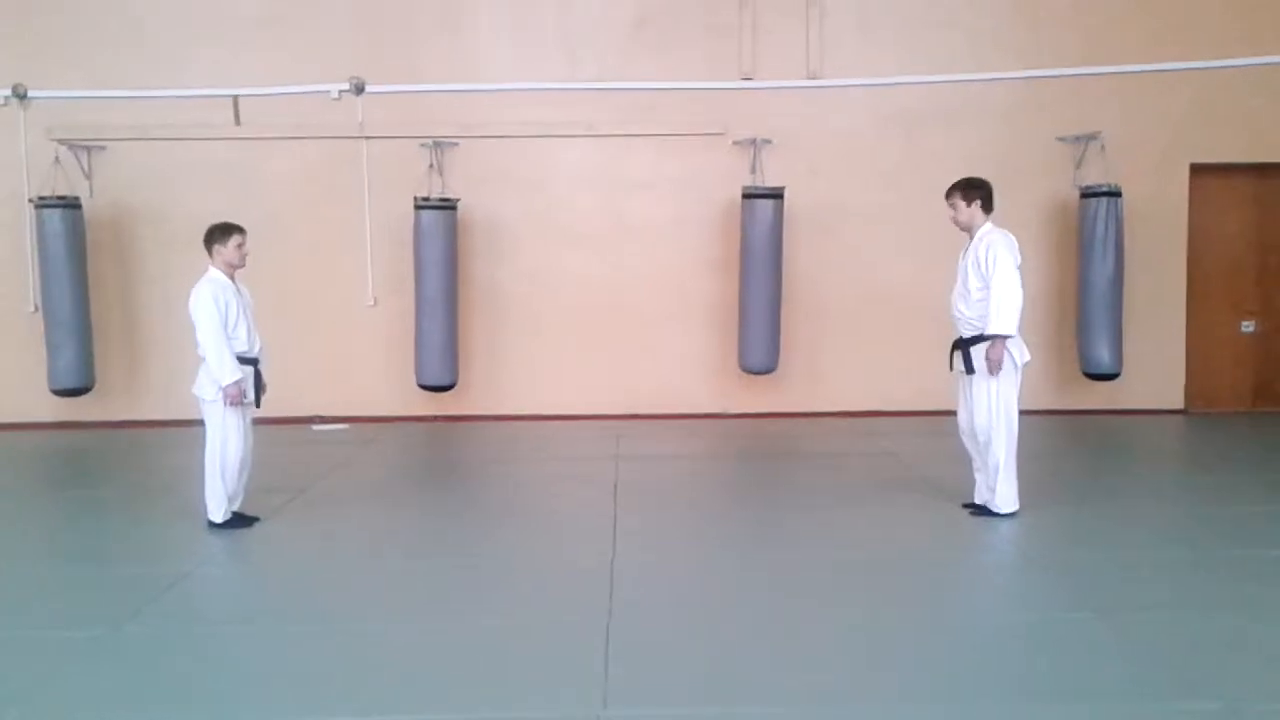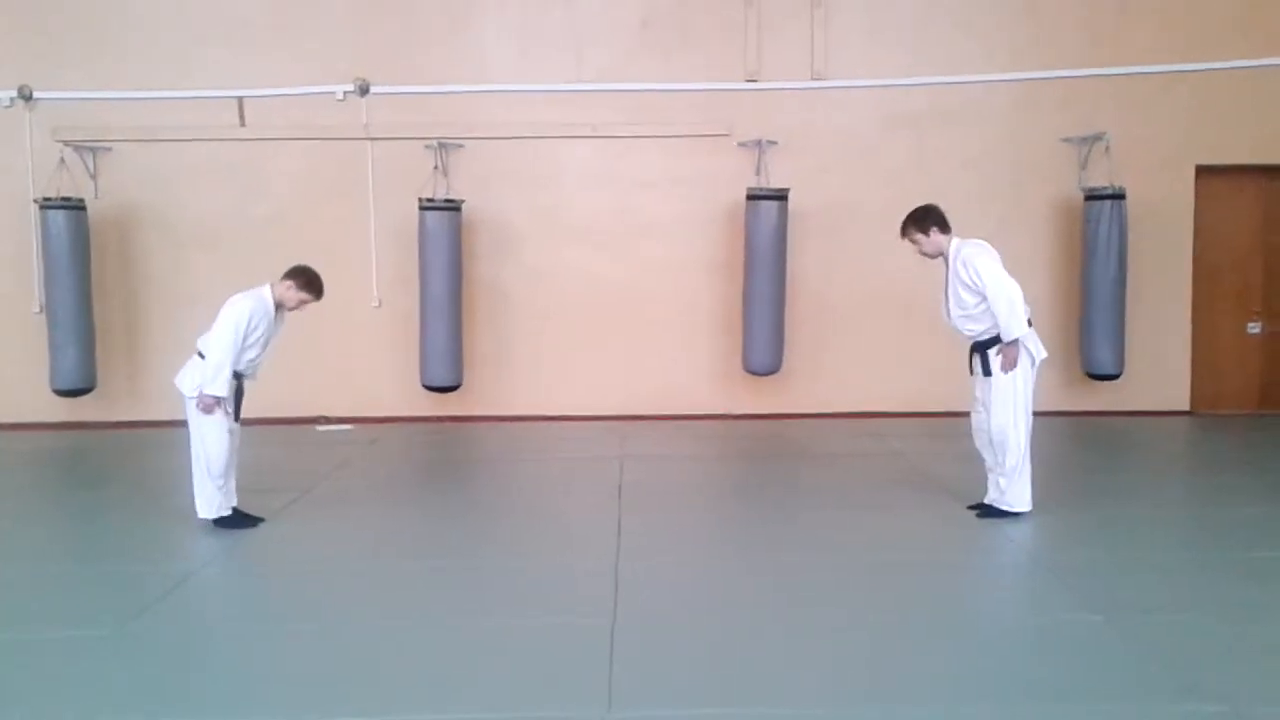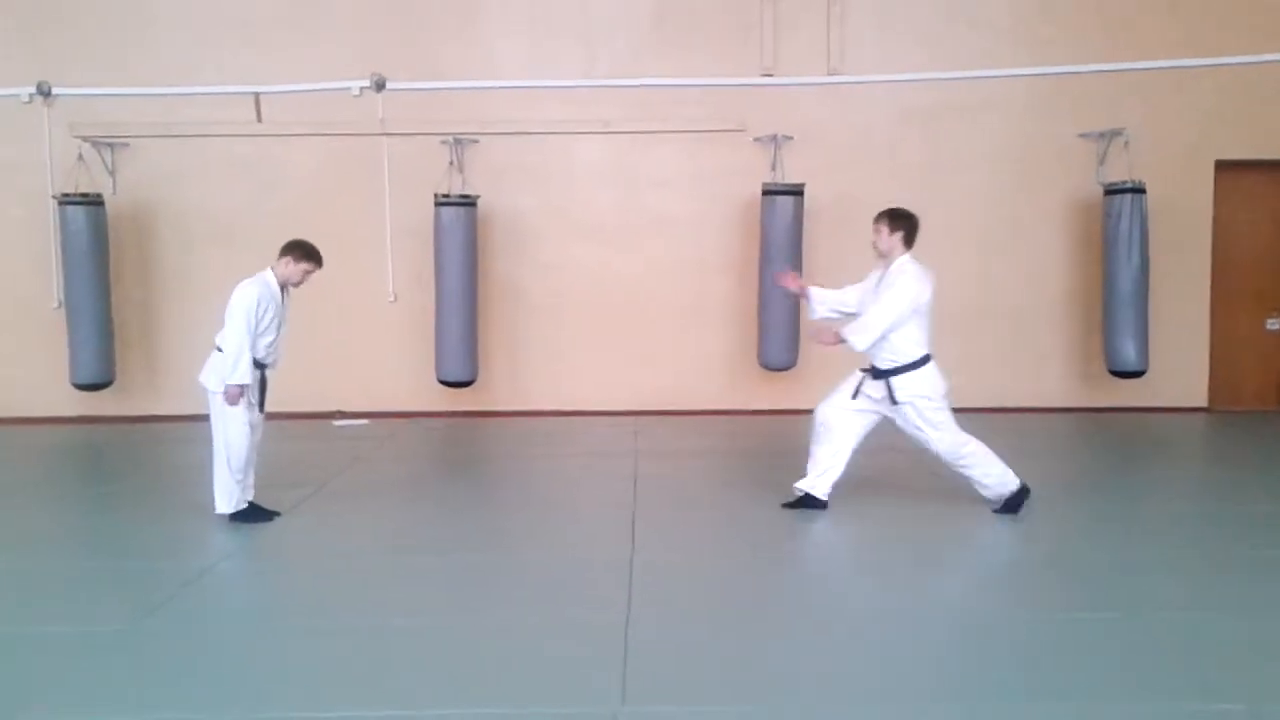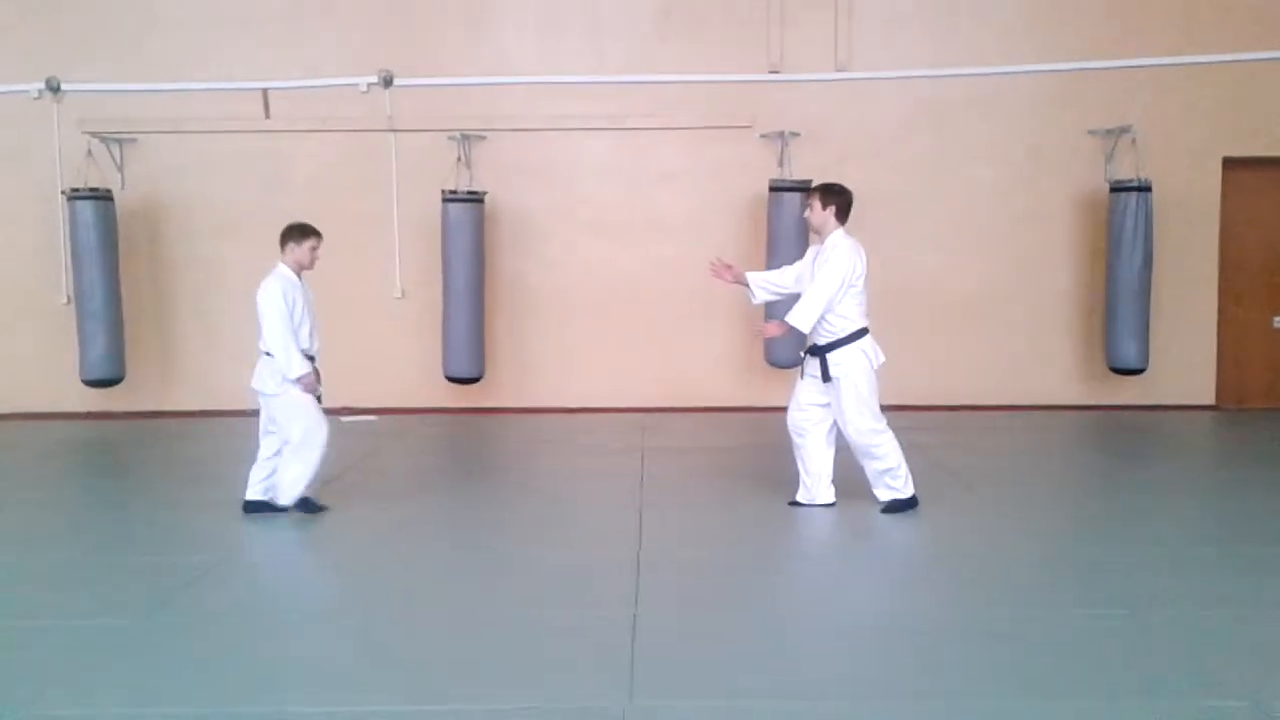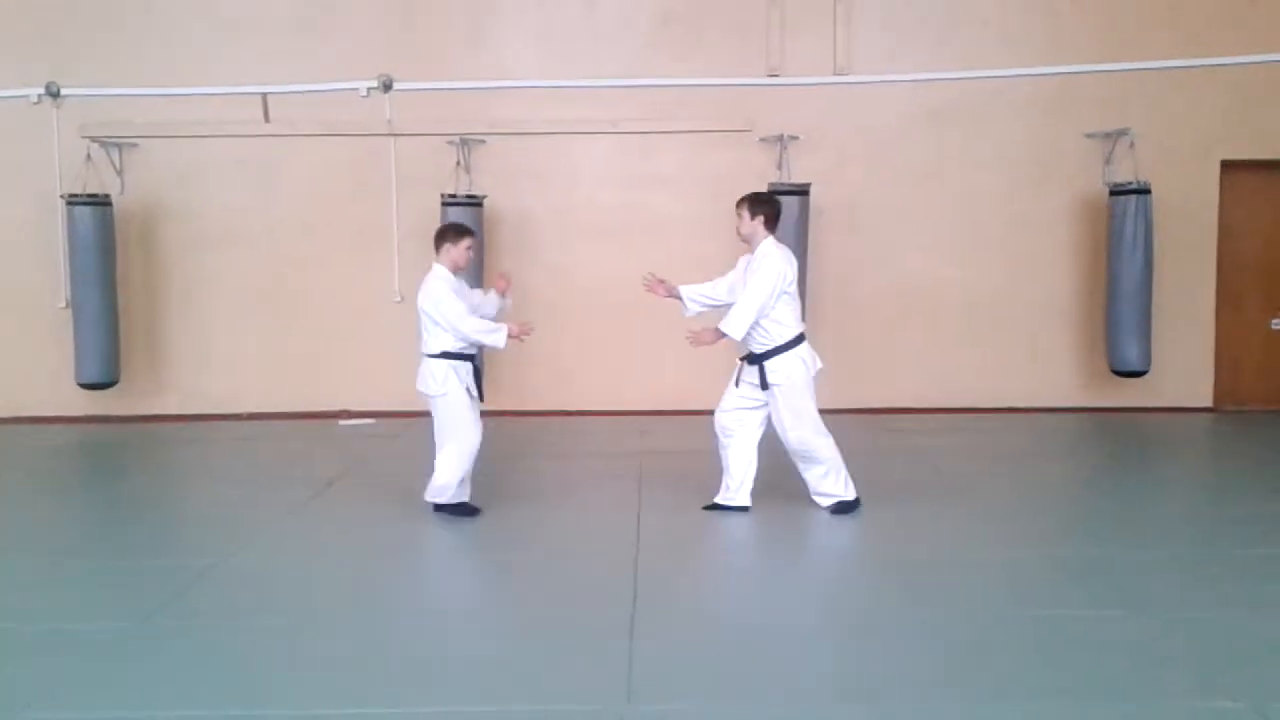
dt=1s
person 1, frame 1
left shoulder: (997, 242)
right shoulder: (975, 245)
left elbow: (1007, 293)
left wrist: (998, 342)
left hip: (992, 349)
right hip: (972, 349)
left knee: (993, 426)
right knee: (971, 424)
left ankle: (1002, 501)
right ankle: (987, 494)
person 1, frame 2
left shoulder: (972, 254)
right shoulder: (955, 260)
left elbow: (1007, 295)
left wrist: (1011, 343)
right wrist: (996, 347)
left hip: (1008, 349)
right hip: (988, 351)
left knee: (1006, 426)
right knee: (985, 425)
left ankle: (1013, 501)
right ankle: (998, 495)
person 1, frame 3
left shoulder: (913, 277)
right shoulder: (882, 275)
left elbow: (881, 318)
right elbow: (850, 300)
left wrist: (841, 337)
right wrist: (807, 292)
left hip: (910, 380)
right hip: (878, 378)
left knee: (947, 440)
right knee: (831, 417)
left ankle: (1010, 490)
right ankle: (814, 493)
person 1, frame 4
left shoulder: (846, 250)
right shoulder: (819, 253)
left elbow: (820, 295)
right elbow: (789, 279)
left wrist: (785, 325)
right wrist: (740, 278)
left hip: (848, 355)
right hip: (823, 355)
left knee: (863, 428)
right knee: (804, 420)
left ankle: (901, 493)
right ankle: (816, 493)
person 1, frame 5
left shoulder: (777, 258)
right shoulder: (750, 262)
left elbow: (752, 303)
right elbow: (722, 290)
left wrist: (717, 333)
right wrist: (673, 292)
left hip: (785, 362)
right hip: (758, 363)
left knee: (802, 434)
right knee: (732, 421)
left ankle: (841, 495)
right ankle: (734, 496)
person 2, frame 1
left shoulder: (238, 288)
right shoulder: (208, 291)
right elbow: (213, 342)
left wrist: (256, 374)
right wrist: (230, 381)
left hip: (243, 377)
right hip: (223, 382)
left knee: (241, 448)
right knee: (226, 449)
left ankle: (230, 508)
right ankle: (219, 514)
person 2, frame 2
left shoulder: (276, 312)
right shoulder: (247, 306)
right elbow: (222, 350)
left wrist: (233, 387)
right wrist: (211, 391)
left hip: (227, 382)
right hip: (205, 381)
left knee: (227, 444)
right knee: (214, 446)
left ankle: (227, 505)
right ankle: (218, 511)
person 2, frame 3
left shoulder: (281, 293)
right shoulder: (253, 290)
right elbow: (237, 339)
right wrist: (235, 382)
left hip: (250, 375)
right hip: (231, 376)
left knee: (249, 440)
right knee: (235, 441)
left ankle: (244, 500)
right ankle: (233, 506)
person 2, frame 4
left shoulder: (295, 284)
right shoulder: (276, 285)
right elbow: (278, 337)
left wrist: (305, 370)
right wrist: (302, 372)
left hip: (289, 373)
right hip: (282, 374)
left knee: (279, 437)
right knee: (312, 431)
left ankle: (258, 497)
right ankle: (289, 495)
person 2, frame 5
left shoulder: (453, 283)
right shoulder: (436, 285)
left elbow: (480, 309)
right elbow: (466, 324)
left wrist: (497, 296)
right wrist: (505, 331)
left hip: (458, 371)
right hip: (445, 372)
left knee: (459, 436)
right knee: (465, 436)
left ankle: (451, 496)
right ankle: (442, 497)
